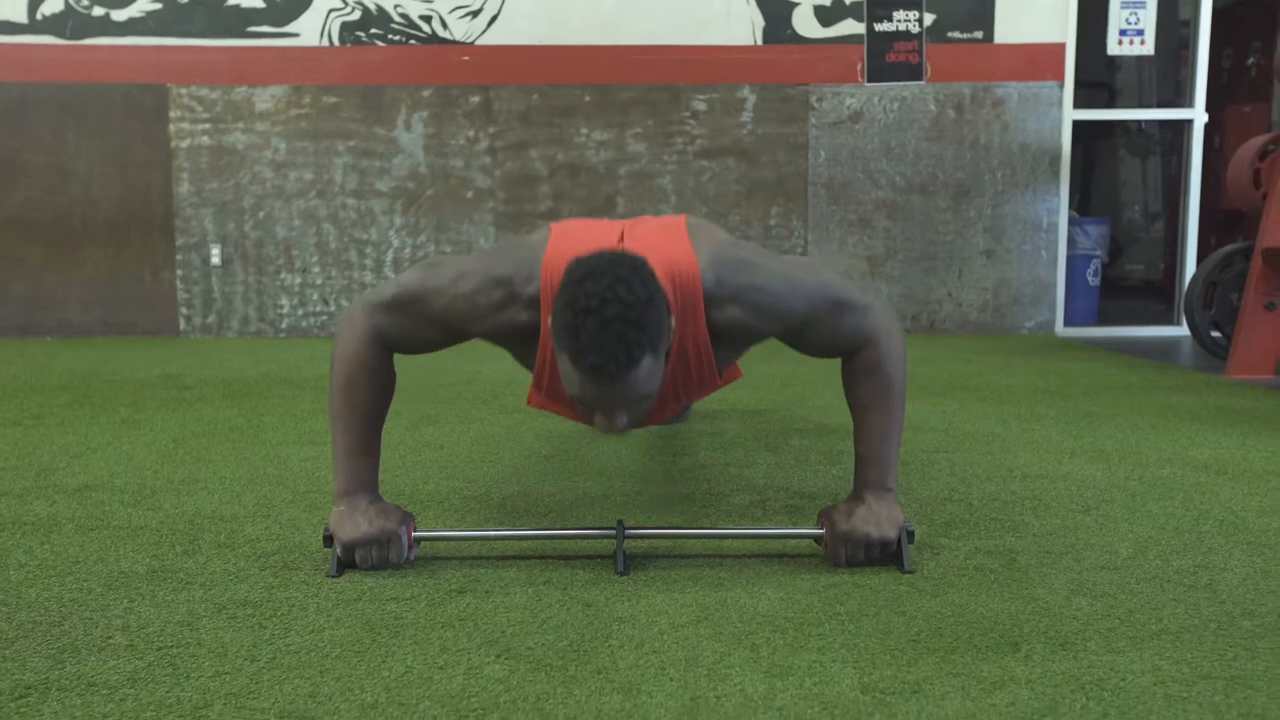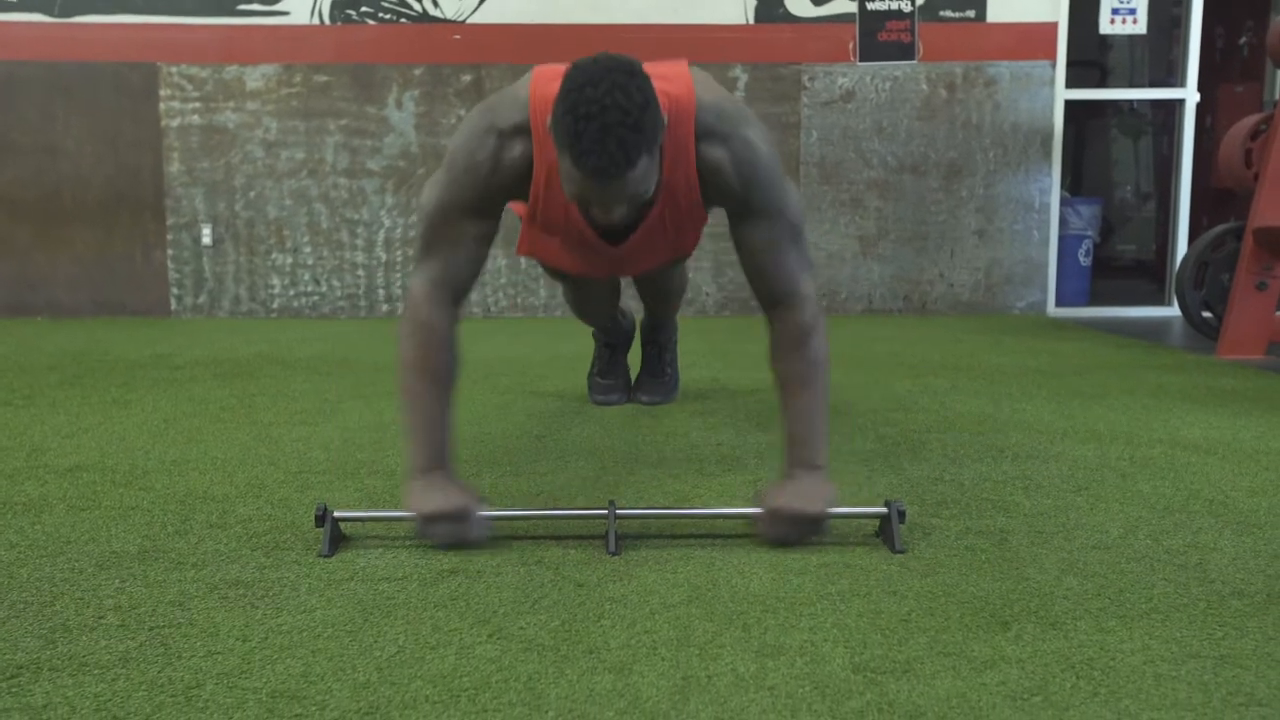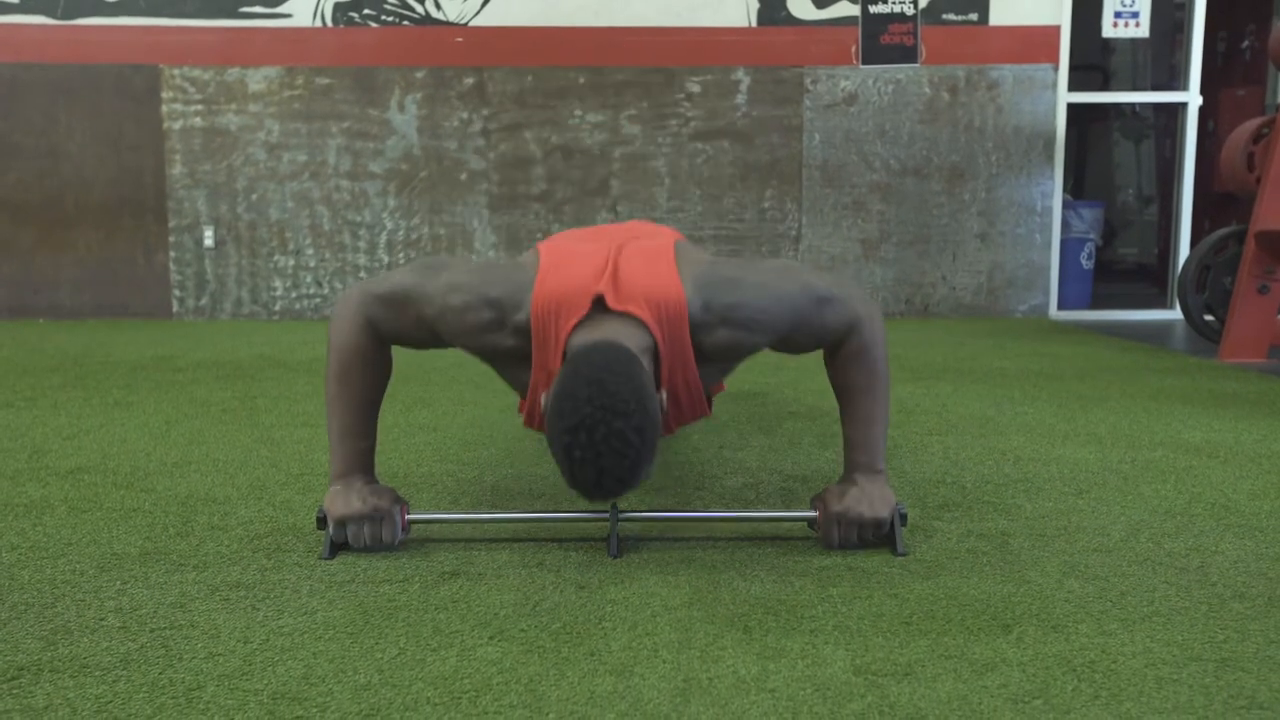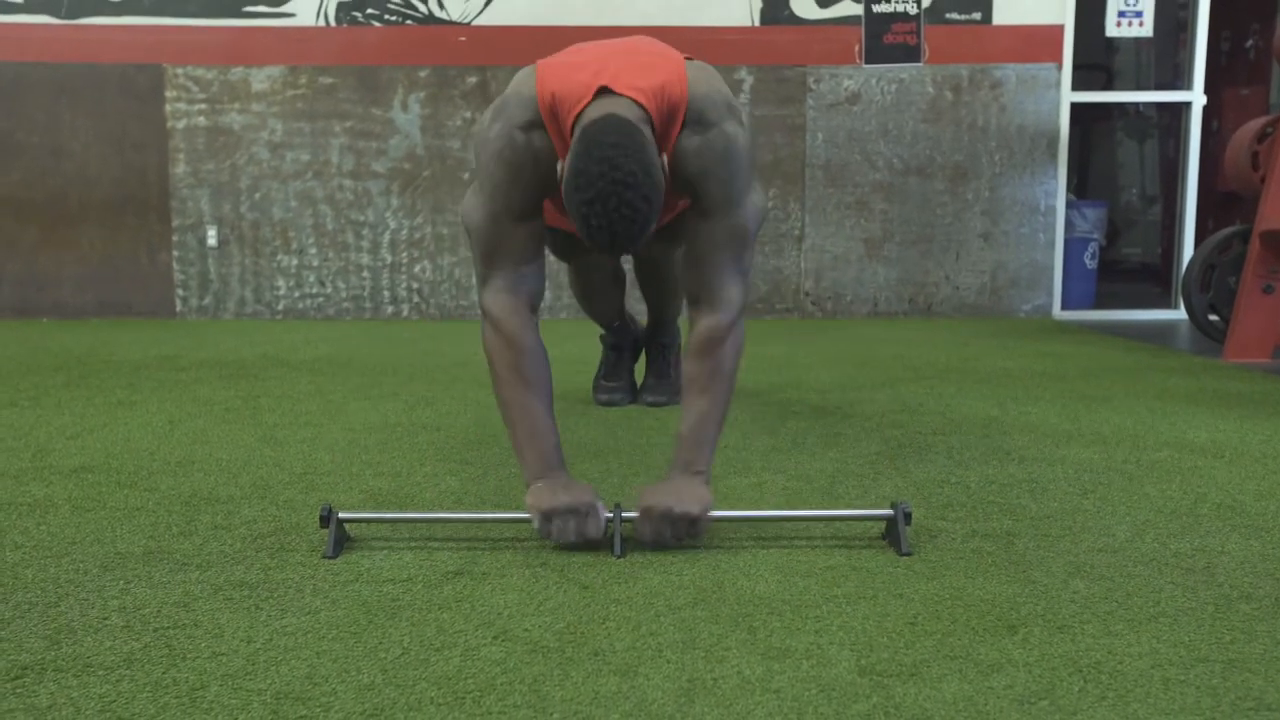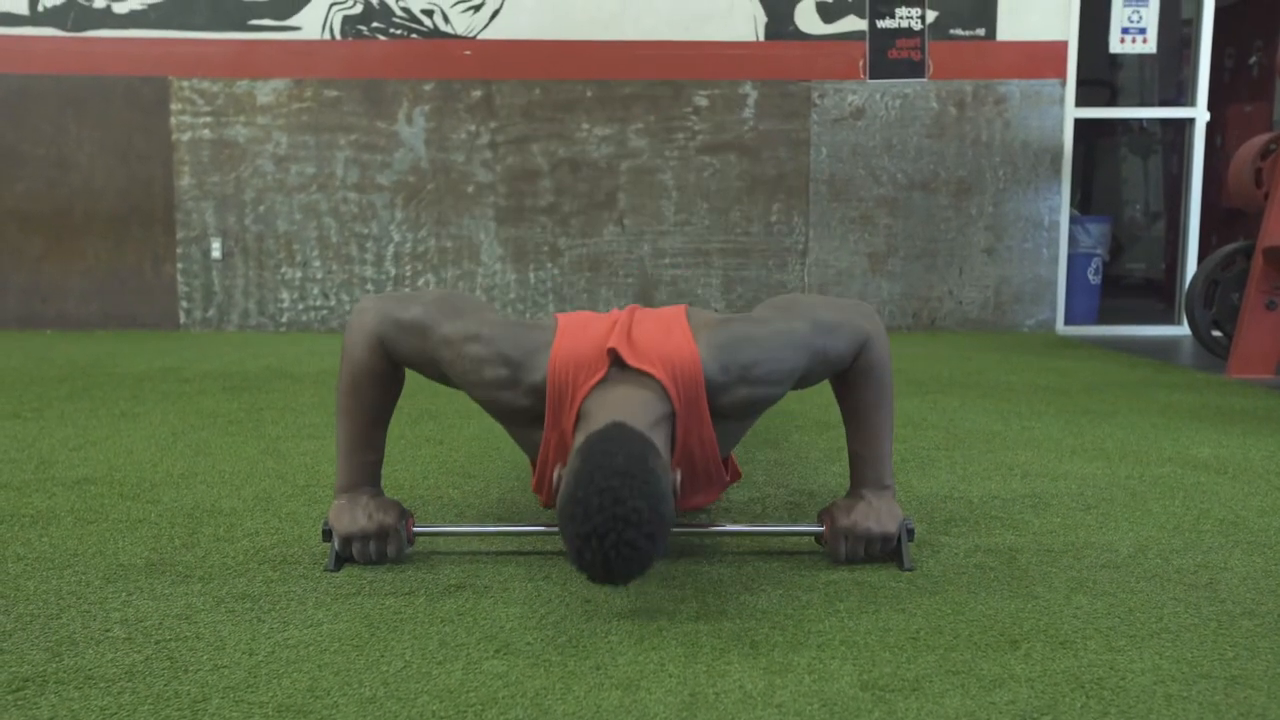
dt=1s
person 1, frame 1
left shoulder: (727, 295)
right shoulder: (513, 295)
left elbow: (876, 329)
right elbow: (362, 324)
left wrist: (876, 491)
right wrist: (354, 495)
person 1, frame 2
left shoulder: (728, 142)
right shoulder: (498, 139)
left elbow: (791, 300)
right elbow: (431, 294)
left wrist: (808, 467)
right wrist: (428, 470)
left ankle: (660, 336)
right ankle: (610, 337)
person 1, frame 3
left shoulder: (711, 314)
right shoulder: (509, 317)
left elbow: (858, 317)
right elbow: (356, 310)
left wrist: (866, 473)
right wrist: (349, 477)
right hip: (572, 260)
person 1, frame 4
left shoulder: (709, 131)
right shoulder: (516, 133)
left elbow: (720, 304)
right elbow: (504, 301)
left wrist: (690, 473)
right wrist: (545, 476)
left hip: (673, 137)
left ankle: (664, 338)
right ankle: (618, 337)
person 1, frame 5
left shoulder: (726, 372)
right shoulder: (523, 378)
left elbow: (864, 330)
right elbow: (370, 323)
left wrist: (874, 490)
right wrist: (355, 492)
left hip: (688, 383)
right hip: (572, 376)
